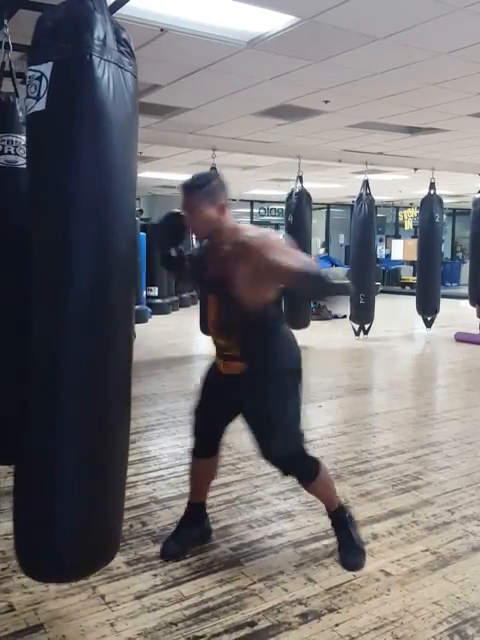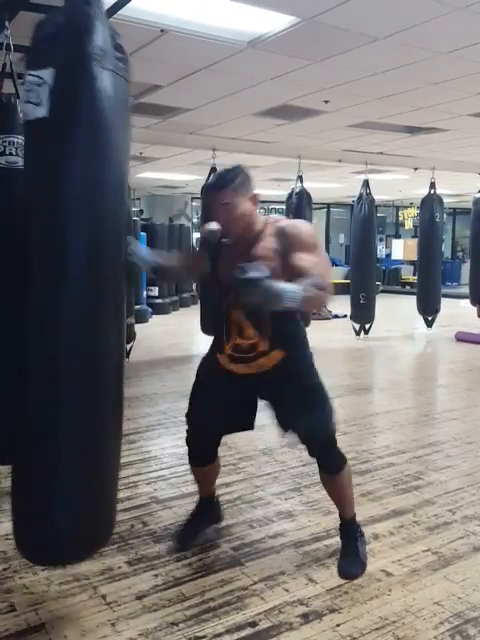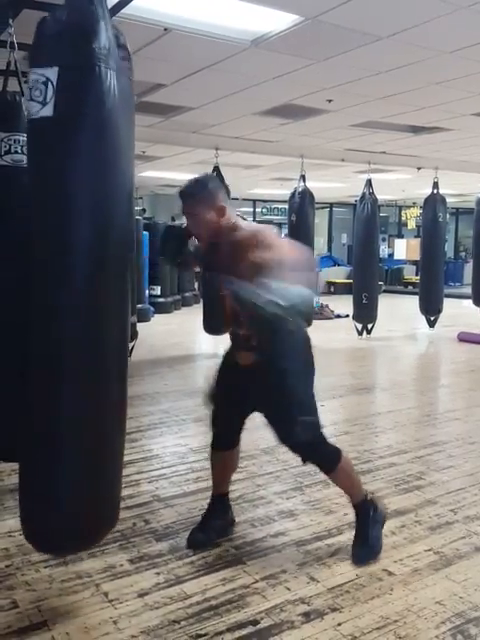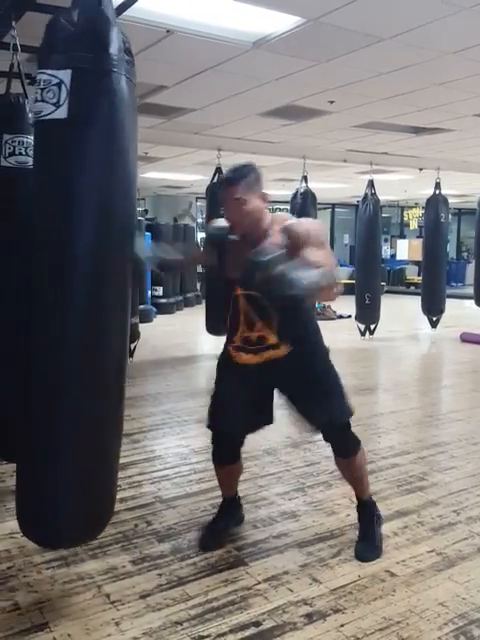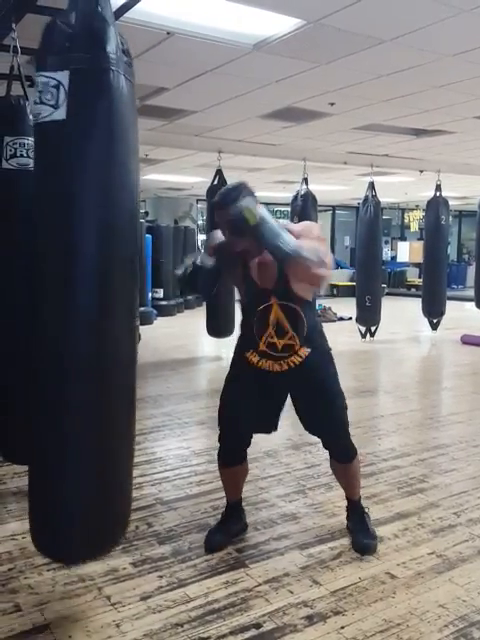
dt=0.3s
person 1, frame 1
left shoulder: (252, 243)
right shoulder: (213, 245)
left elbow: (303, 270)
left wrist: (313, 281)
right wrist: (181, 261)
left hip: (268, 363)
right hip: (230, 361)
left knee: (287, 455)
right knee: (205, 436)
left ankle: (343, 521)
right ankle: (195, 521)
person 1, frame 2
left shoulder: (293, 234)
right shoulder: (214, 239)
left elbow: (318, 294)
right elbow: (180, 263)
left wrist: (271, 291)
left hip: (284, 357)
right hip: (226, 361)
left knee: (323, 446)
right knee: (200, 437)
left ankle: (351, 531)
right ankle: (207, 507)
person 1, frame 3
left shoulder: (256, 239)
right shoulder: (216, 241)
left elbow: (297, 263)
left hip: (278, 354)
right hip: (247, 351)
left knee: (306, 442)
right knee: (224, 426)
left ankle: (367, 511)
right ankle: (219, 510)
person 1, frame 4
left shoulder: (298, 231)
right shoulder: (228, 238)
left elbow: (329, 289)
left hip: (298, 350)
right hip: (242, 355)
left knee: (337, 431)
right knee: (225, 436)
left ankle: (367, 511)
right ankle: (229, 511)
person 1, frame 5
left shoulder: (303, 233)
right shoulder: (226, 248)
left elbow: (316, 273)
left wrist: (265, 228)
left hip: (307, 356)
right hip: (253, 359)
left knee: (337, 439)
right knee: (231, 440)
left ankle: (357, 513)
right ankle: (233, 515)
